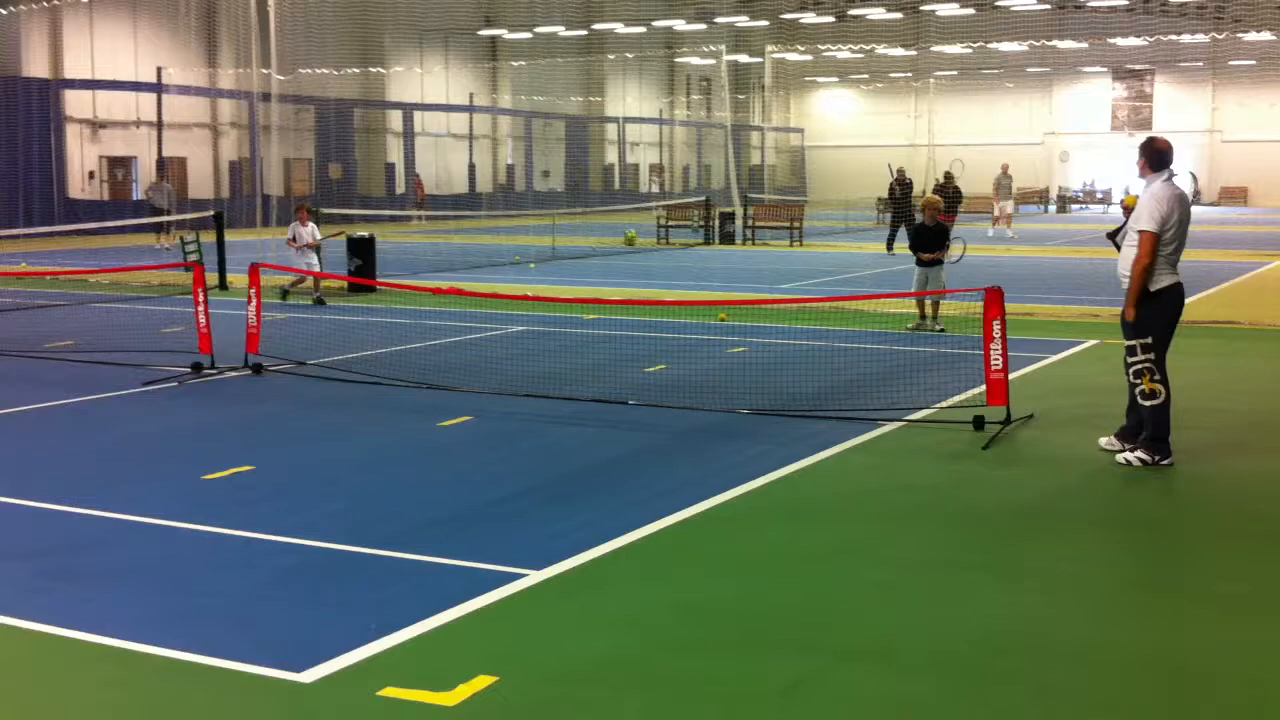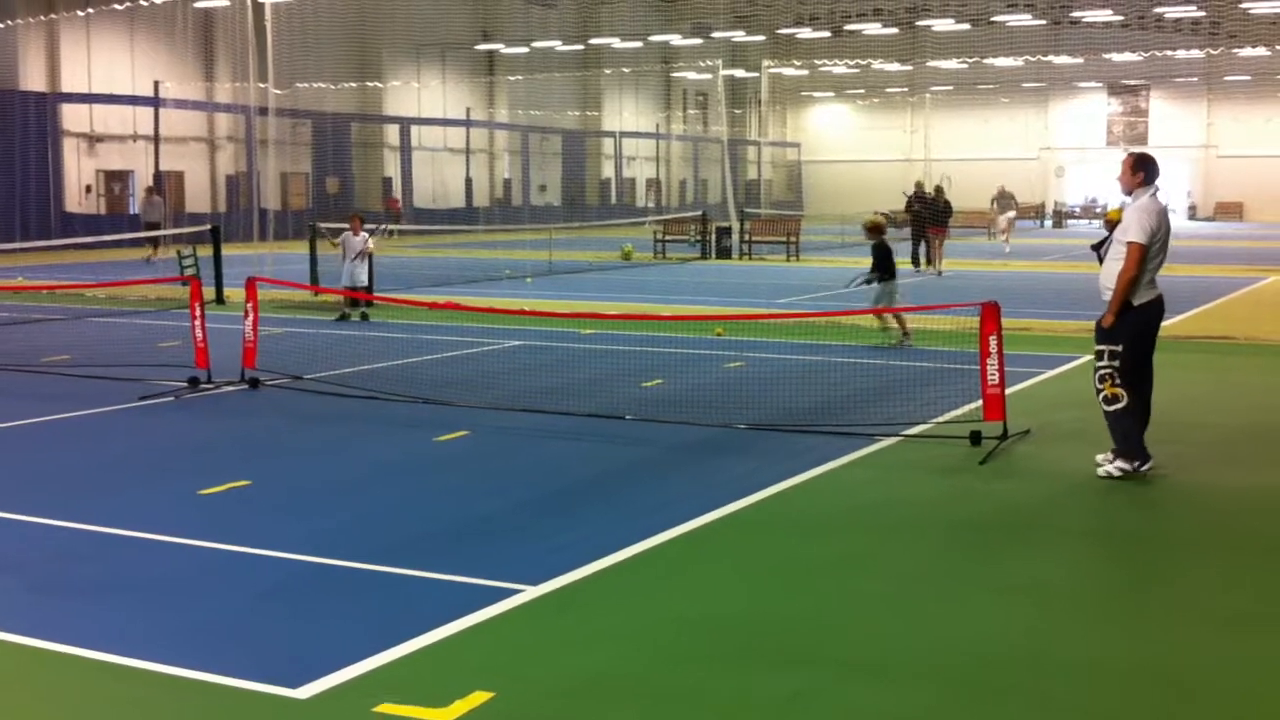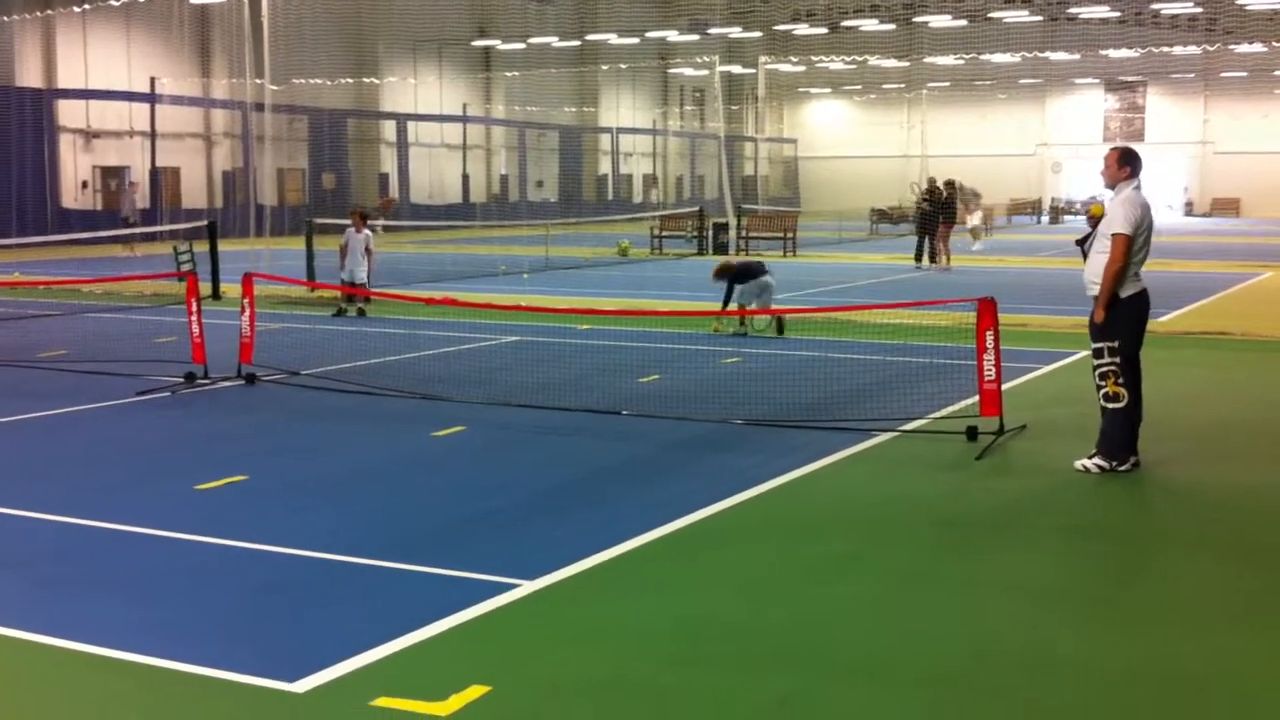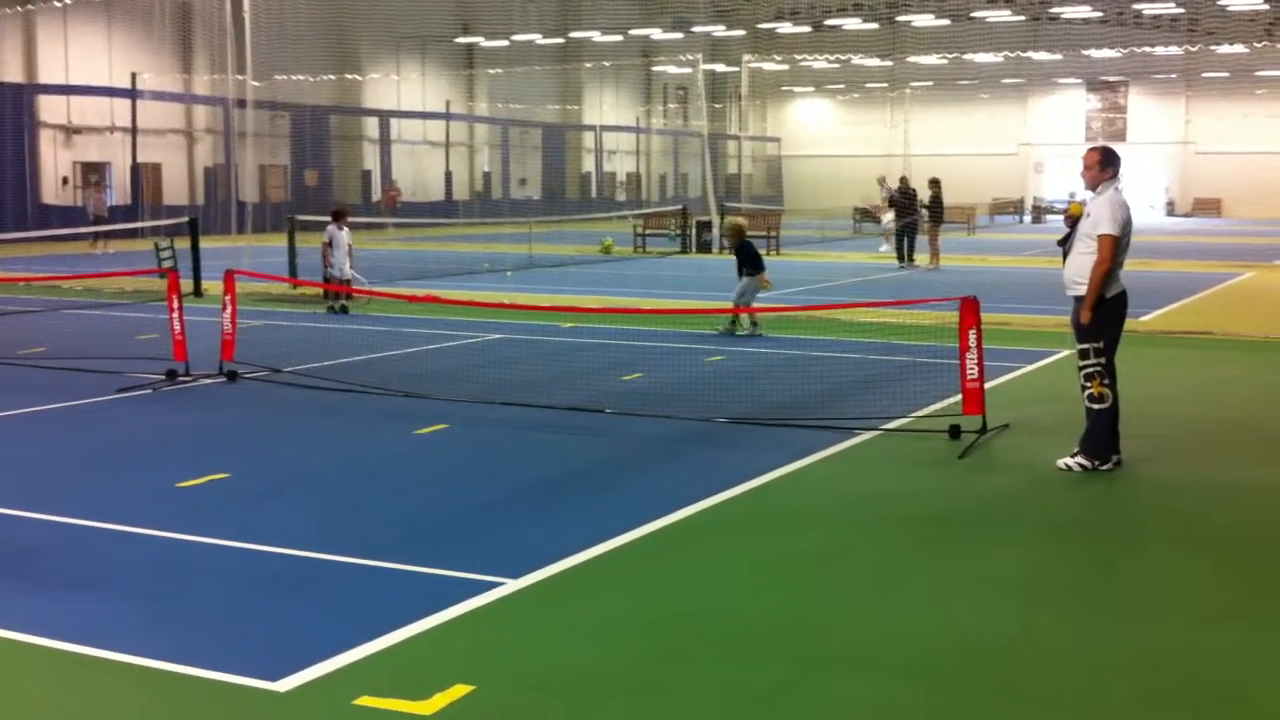
dt=1s
person 1, frame 1
left shoulder: (1154, 198)
right shoulder: (1179, 196)
left elbow: (1145, 258)
left wrist: (1131, 303)
right wrist: (1134, 220)
left hip: (1151, 295)
right hip: (1166, 290)
left knee: (1147, 371)
right knee: (1140, 367)
left ankle: (1156, 448)
right ankle: (1132, 433)
person 1, frame 2
left shoulder: (1140, 211)
right shoulder: (1153, 208)
left elbow: (1131, 269)
left wrist: (1111, 311)
right wrist: (1116, 232)
left hip: (1129, 308)
right hip: (1145, 305)
left knee: (1108, 382)
right knee: (1134, 381)
left ankle: (1132, 455)
right ankle: (1129, 451)
person 1, frame 3
left shoulder: (1124, 203)
right shoulder: (1134, 201)
left elbow: (1117, 261)
left wrist: (1101, 306)
right wrist: (1099, 226)
left hip: (1117, 302)
right hip: (1129, 299)
left knee: (1110, 379)
right knee: (1124, 378)
left ankle: (1114, 454)
right ankle: (1124, 449)
person 1, frame 4
left shoulder: (1109, 204)
right shoulder: (1101, 201)
left elbow: (1104, 261)
left wrist: (1087, 307)
right wrist: (1076, 226)
left hip: (1099, 302)
right hip: (1094, 300)
left knee: (1095, 377)
right knee: (1097, 377)
left ankle: (1097, 453)
right ankle: (1104, 448)
